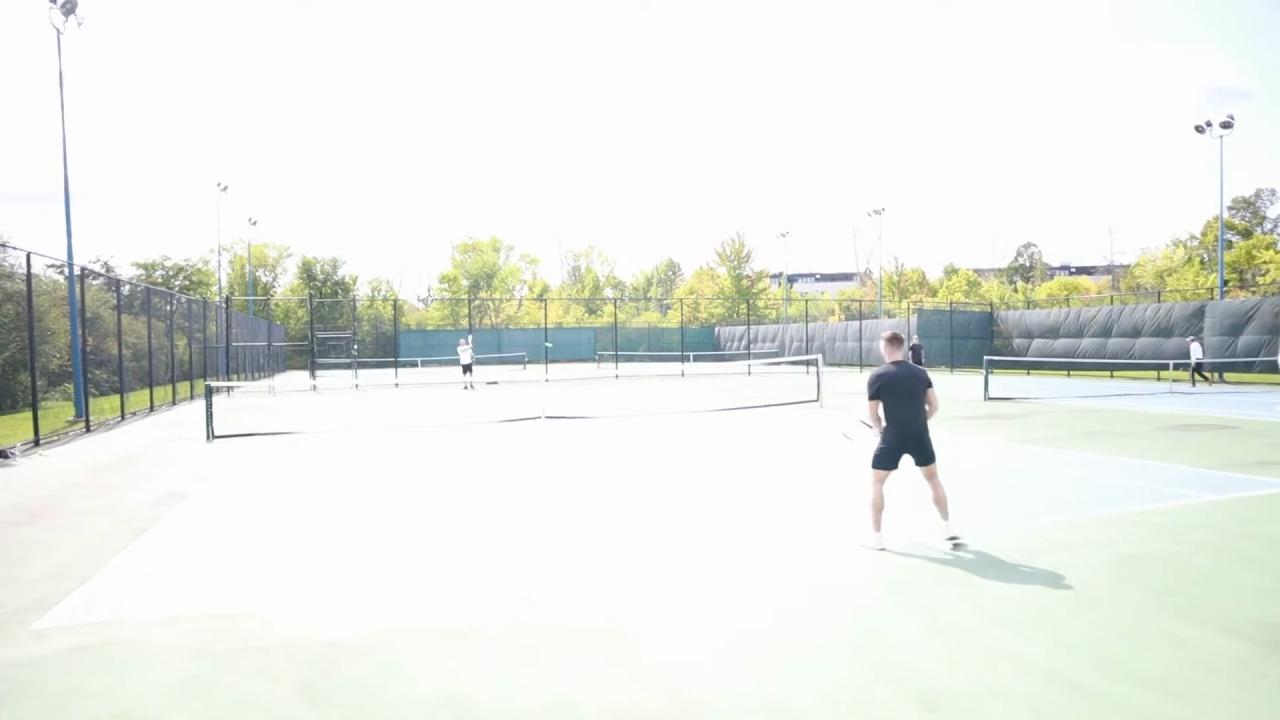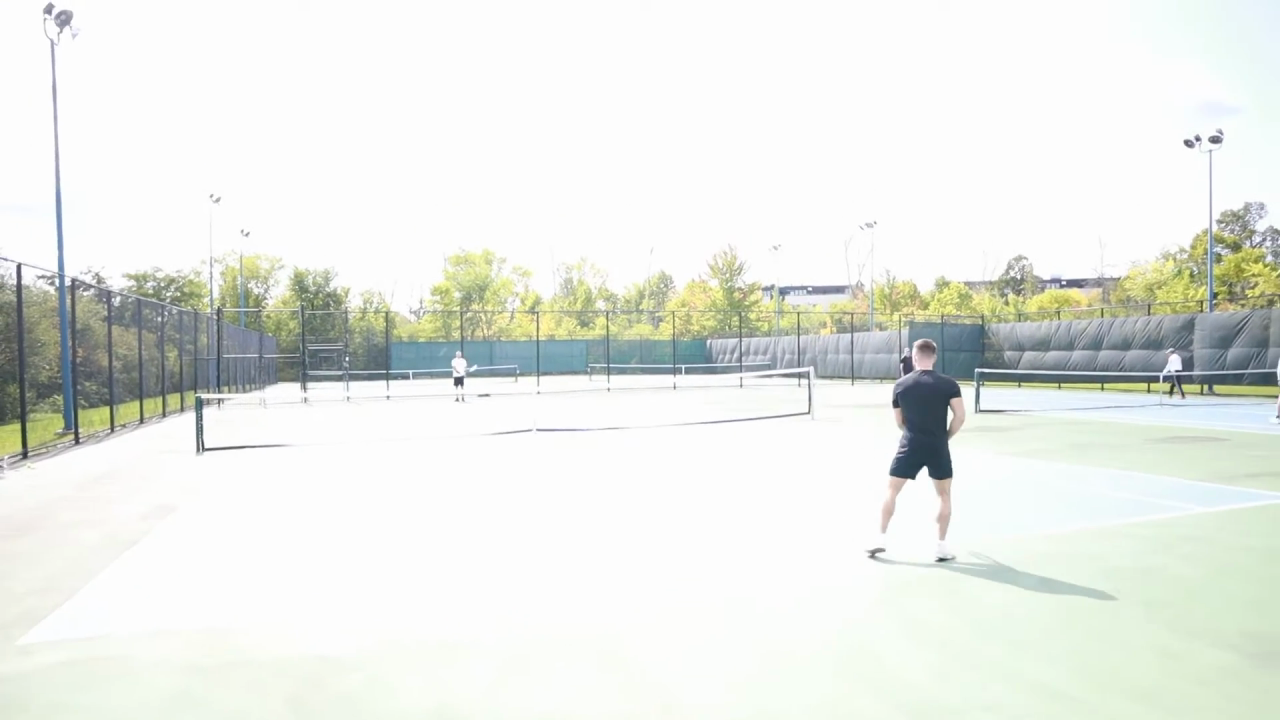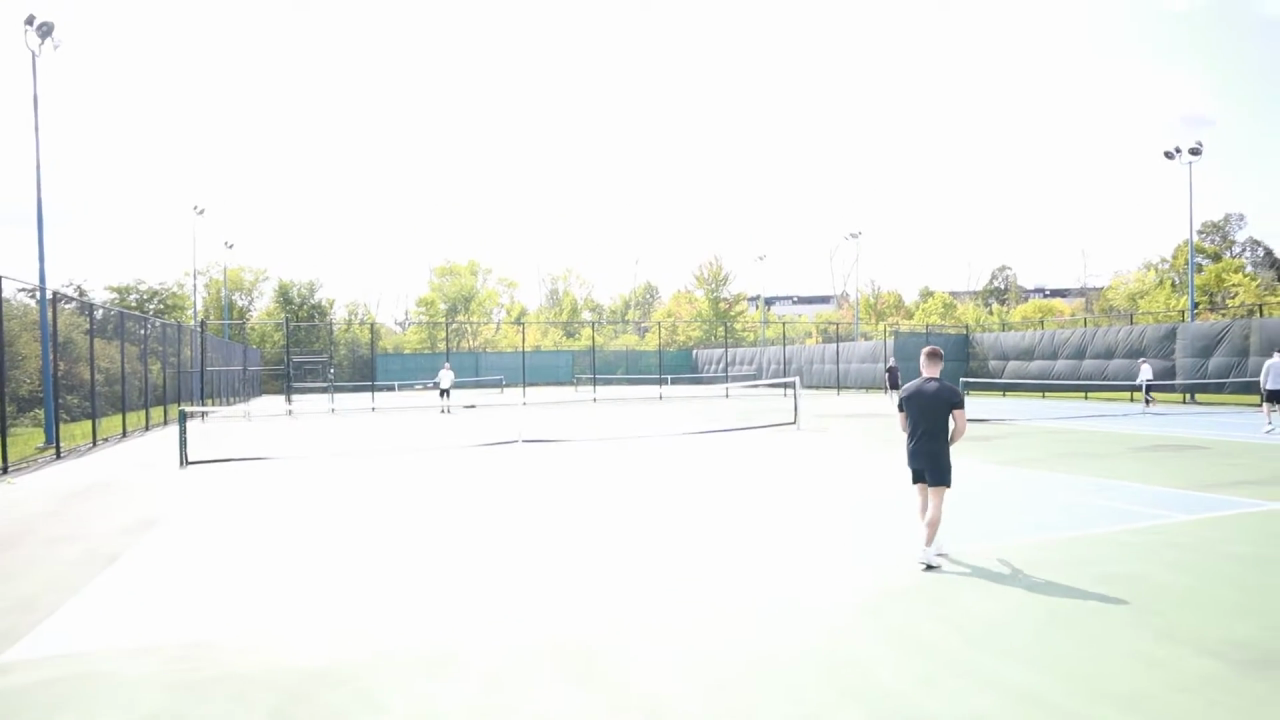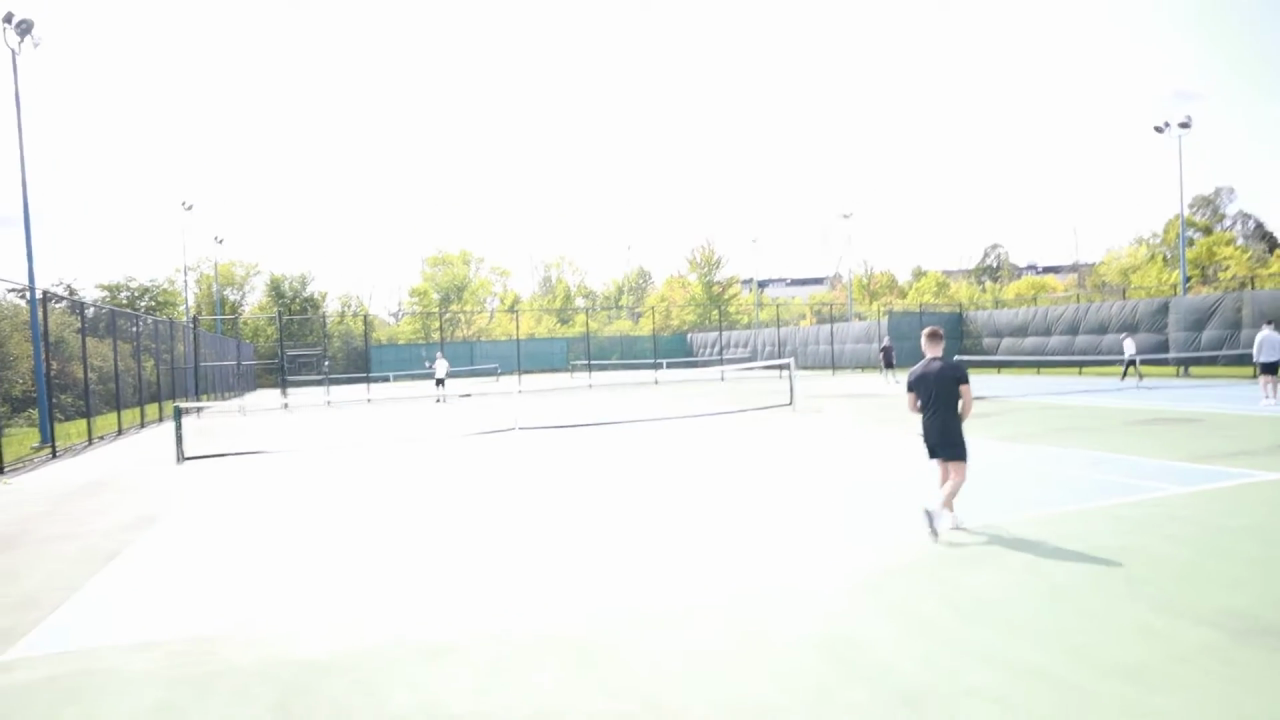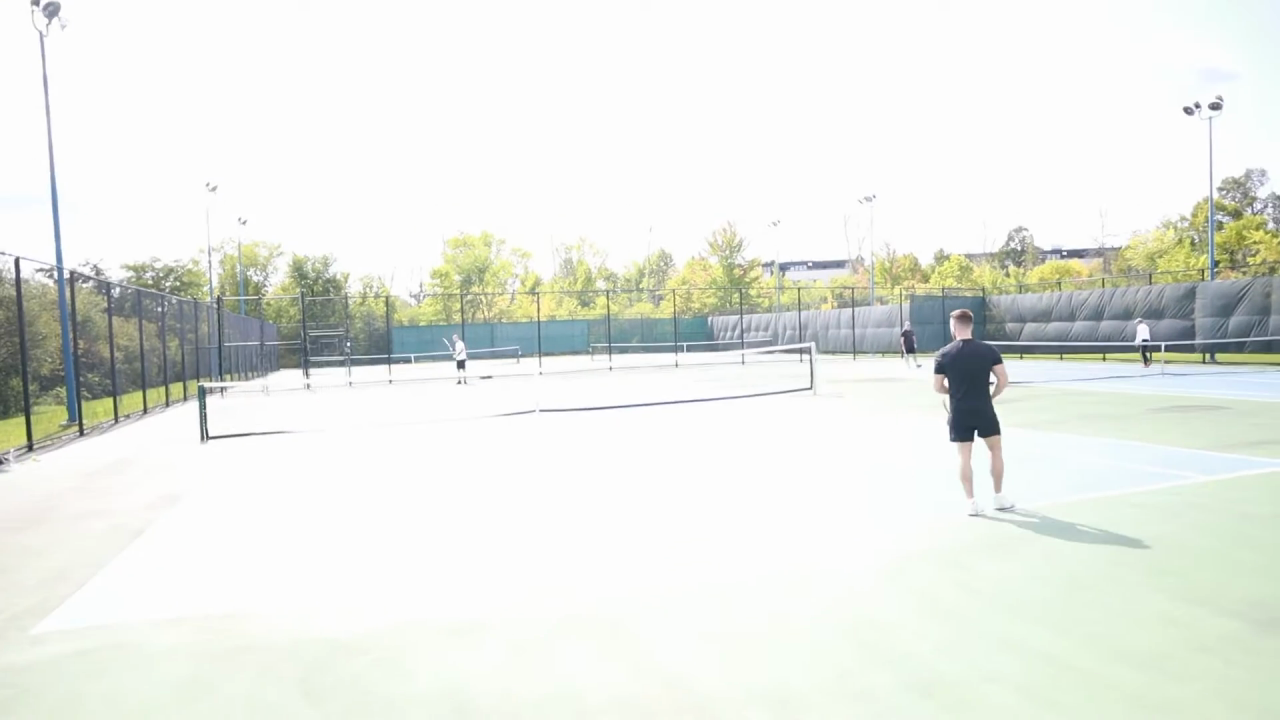
dt=0.3s
person 1, frame 1
left shoulder: (877, 376)
right shoulder: (920, 373)
left elbow: (873, 415)
right elbow: (933, 407)
left wrist: (879, 428)
left hip: (892, 438)
right hip: (919, 435)
left knee: (877, 484)
right knee: (933, 481)
left ankle: (876, 537)
right ankle: (948, 529)
person 1, frame 2
left shoulder: (901, 385)
right shoulder: (948, 384)
left elbow: (899, 421)
right elbow: (960, 416)
right wrist: (946, 436)
left hip: (909, 447)
right hip: (937, 448)
left knee: (891, 492)
right knee: (944, 495)
left ankle: (880, 539)
right ankle: (941, 546)
person 1, frame 3
left shoulder: (906, 390)
right shoulder: (952, 392)
left elbow: (903, 425)
right elbow: (961, 426)
right wrist: (947, 444)
left hip: (914, 453)
right hip: (938, 454)
left knee: (923, 498)
right knee: (935, 503)
left ankle: (934, 545)
right ankle: (927, 552)
person 1, frame 4
left shoulder: (914, 373)
right shoulder: (956, 368)
left elbow: (912, 407)
right elbow: (967, 399)
right wrist: (960, 419)
left hip: (930, 431)
right hip: (950, 429)
left knee: (945, 472)
right knee: (957, 477)
left ankle: (952, 517)
right ankle: (936, 508)
person 1, frame 5
left shoulder: (944, 354)
right shoulder: (989, 350)
left elbow: (938, 387)
right elbow: (1003, 380)
right wrist: (991, 396)
left hip: (958, 413)
right hip: (983, 410)
left knee: (964, 457)
right knee: (995, 451)
left ankle: (972, 503)
right ankle: (999, 497)
